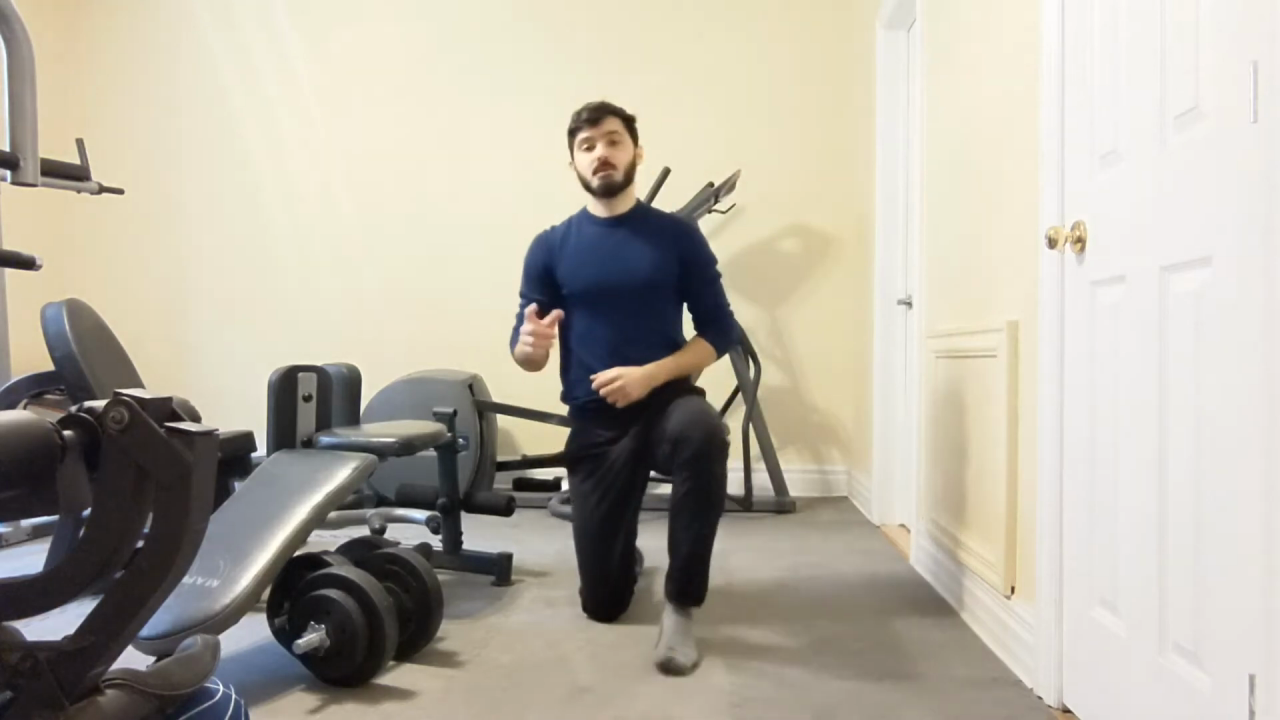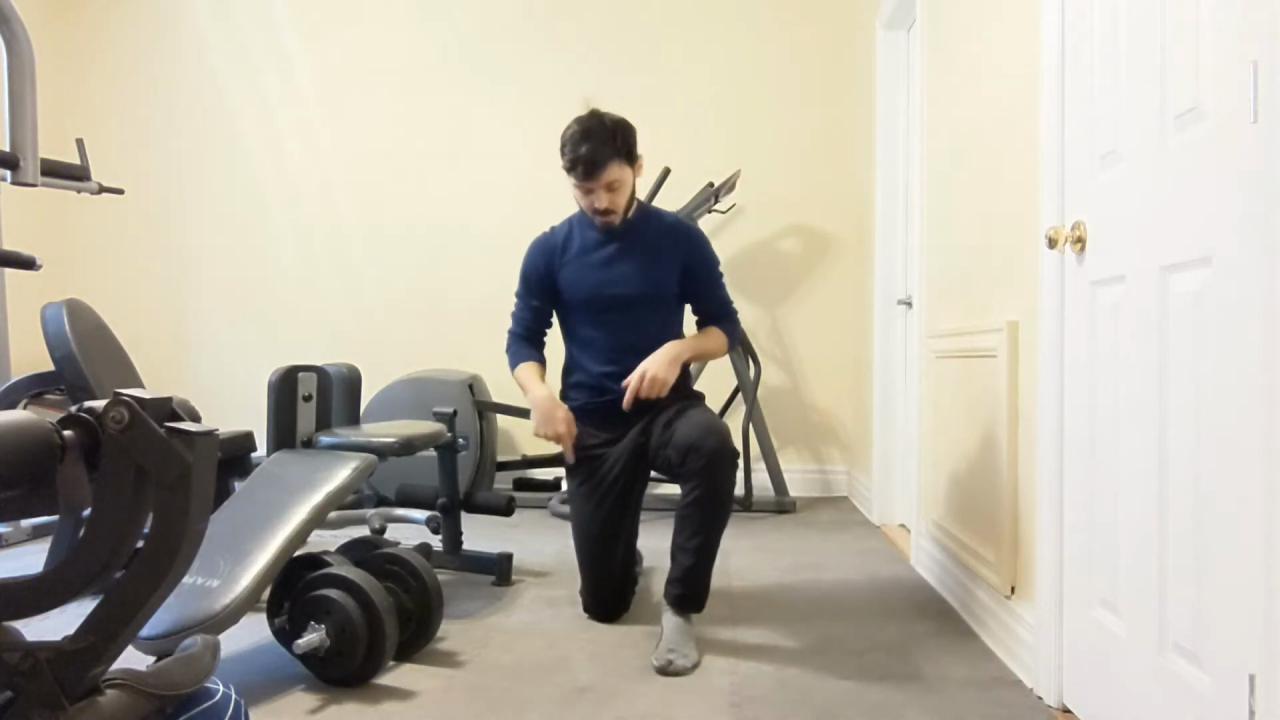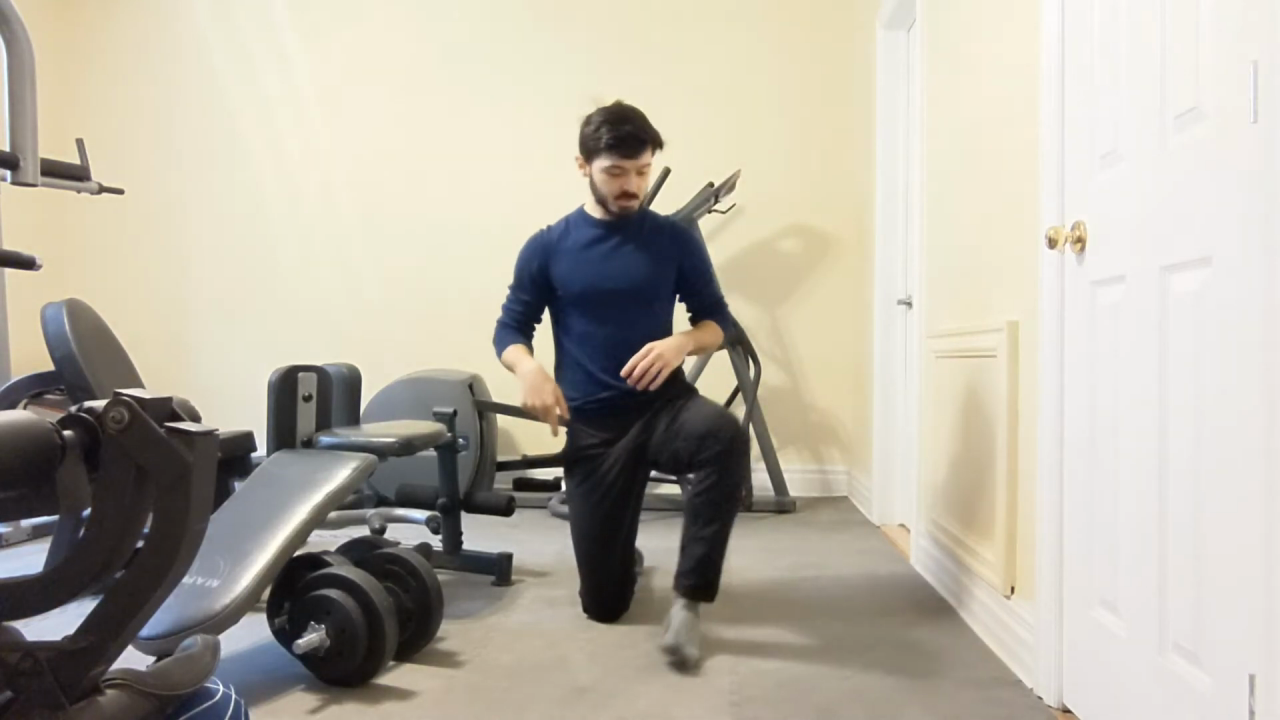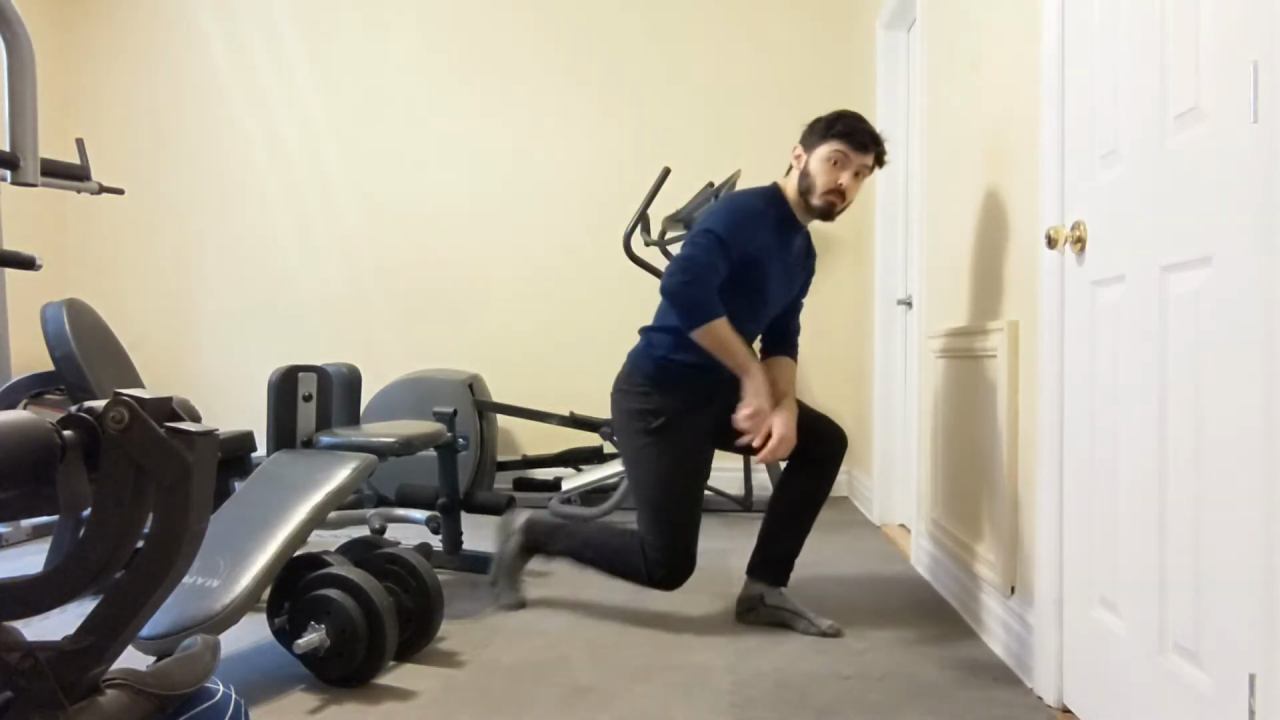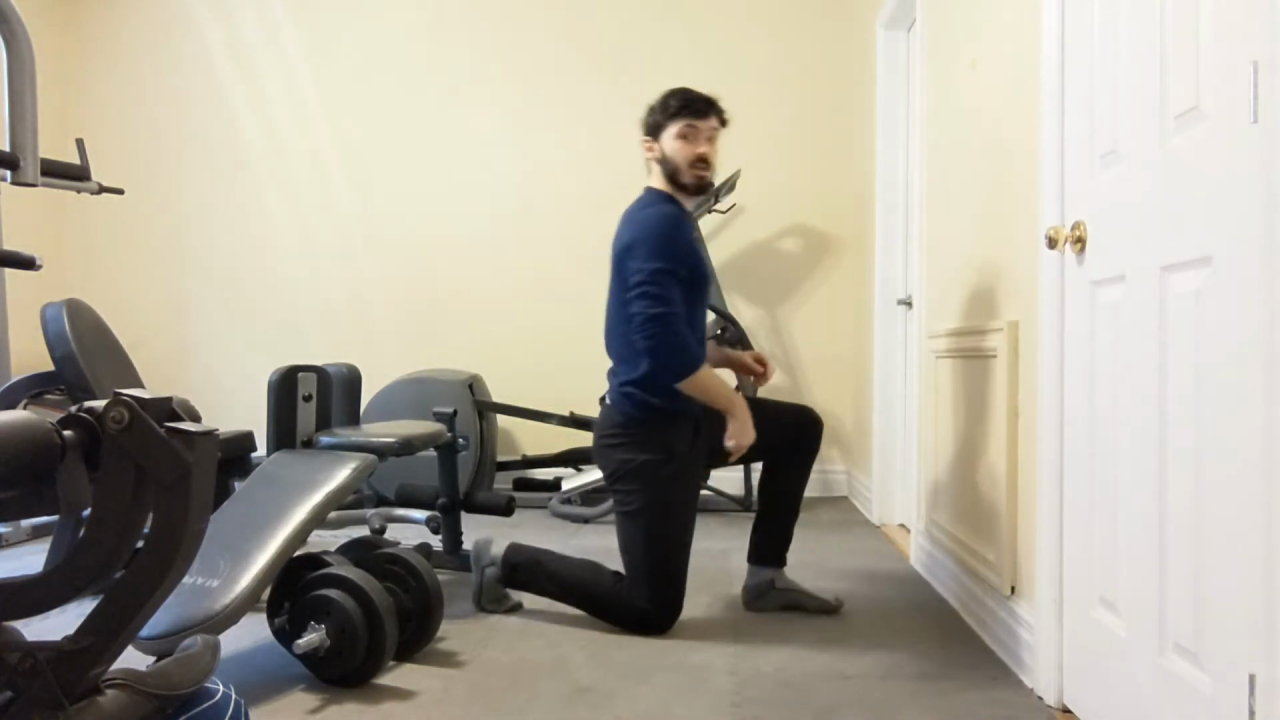
dt=1s
person 1, frame 1
left shoulder: (678, 236)
right shoulder: (551, 247)
left elbow: (719, 331)
right elbow: (524, 344)
left wrist: (650, 374)
right wrist: (531, 343)
left hip: (666, 399)
right hip: (594, 423)
left knee: (703, 435)
right knee: (602, 602)
left ankle: (680, 607)
right ankle: (628, 557)
person 1, frame 2
left shoulder: (680, 239)
right shoulder: (549, 251)
left elbow: (725, 326)
right elbow: (523, 338)
left wrist: (677, 351)
right wrist: (540, 395)
left hip: (666, 406)
right hip: (593, 423)
left knee: (713, 446)
right knee: (603, 602)
left ankle: (680, 609)
right ankle: (627, 557)
person 1, frame 3
left shoulder: (674, 240)
right shoulder: (547, 249)
left elbow: (717, 320)
right elbow: (510, 329)
left wrist: (680, 343)
right wrist: (528, 368)
left hip: (664, 403)
right hip: (592, 426)
left knee: (724, 434)
right knee: (603, 604)
left ankle: (686, 601)
right ankle: (625, 556)
person 1, frame 4
left shoulder: (801, 252)
right shoulder: (742, 213)
left elbow: (781, 341)
right elbow: (683, 287)
left wrist: (786, 407)
right wrist: (749, 375)
left hip: (716, 388)
right hip: (657, 392)
left knee: (823, 441)
right knee: (666, 565)
left ankle: (764, 589)
right ankle: (531, 534)
person 1, frame 5
left shoulder: (667, 221)
right shoulder: (658, 222)
right elbow: (660, 343)
left wrist: (729, 358)
right wrist: (735, 406)
left hip: (675, 417)
right hip: (646, 432)
left knee: (800, 427)
right knee: (651, 611)
left ankle: (765, 577)
right ankle: (505, 562)
